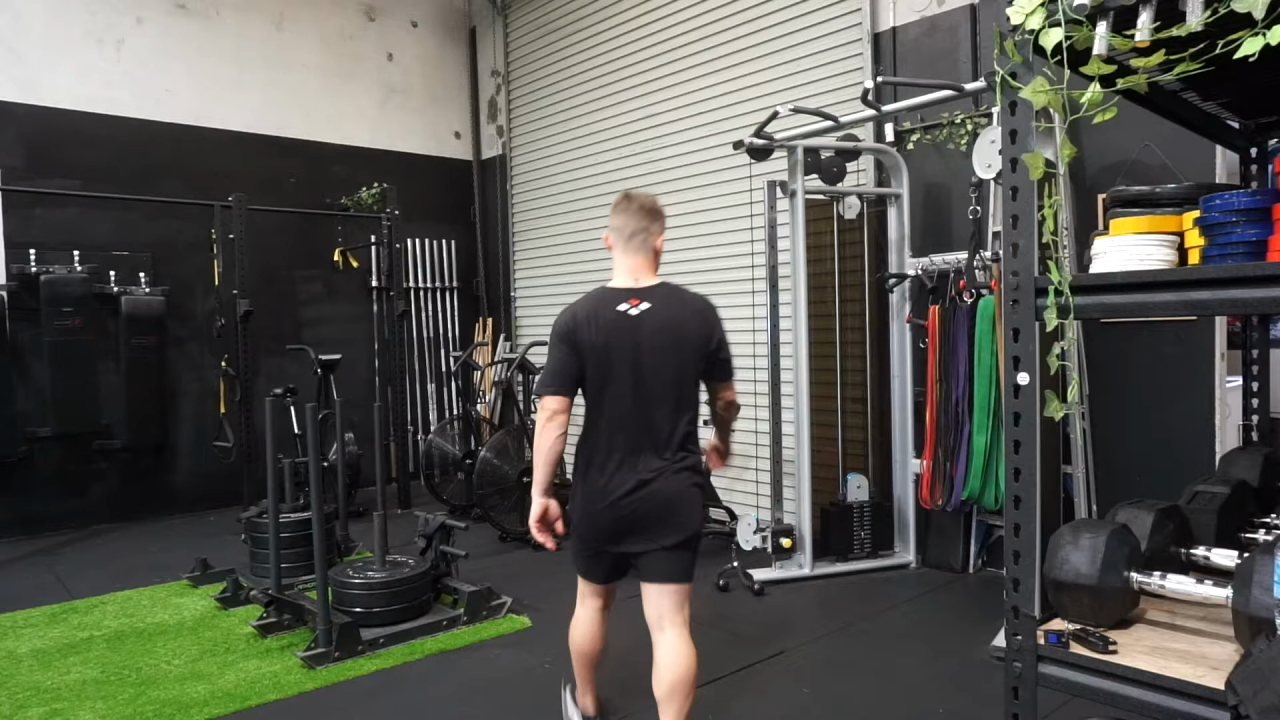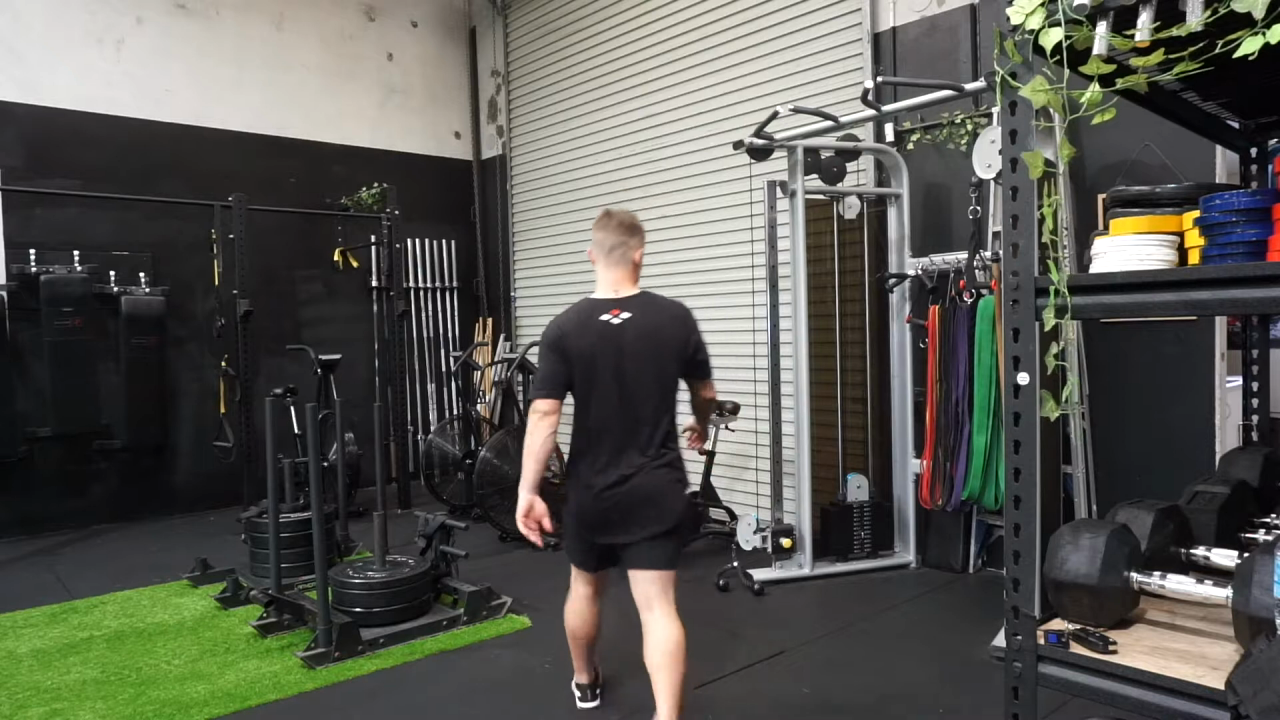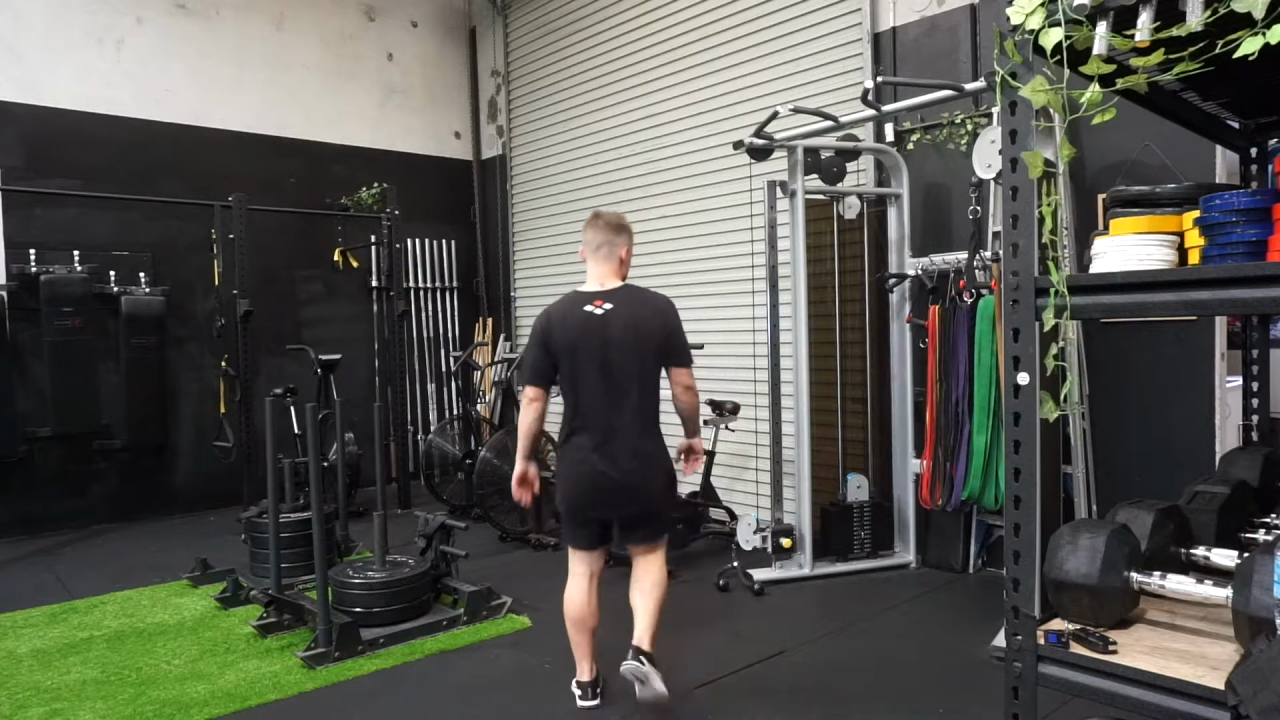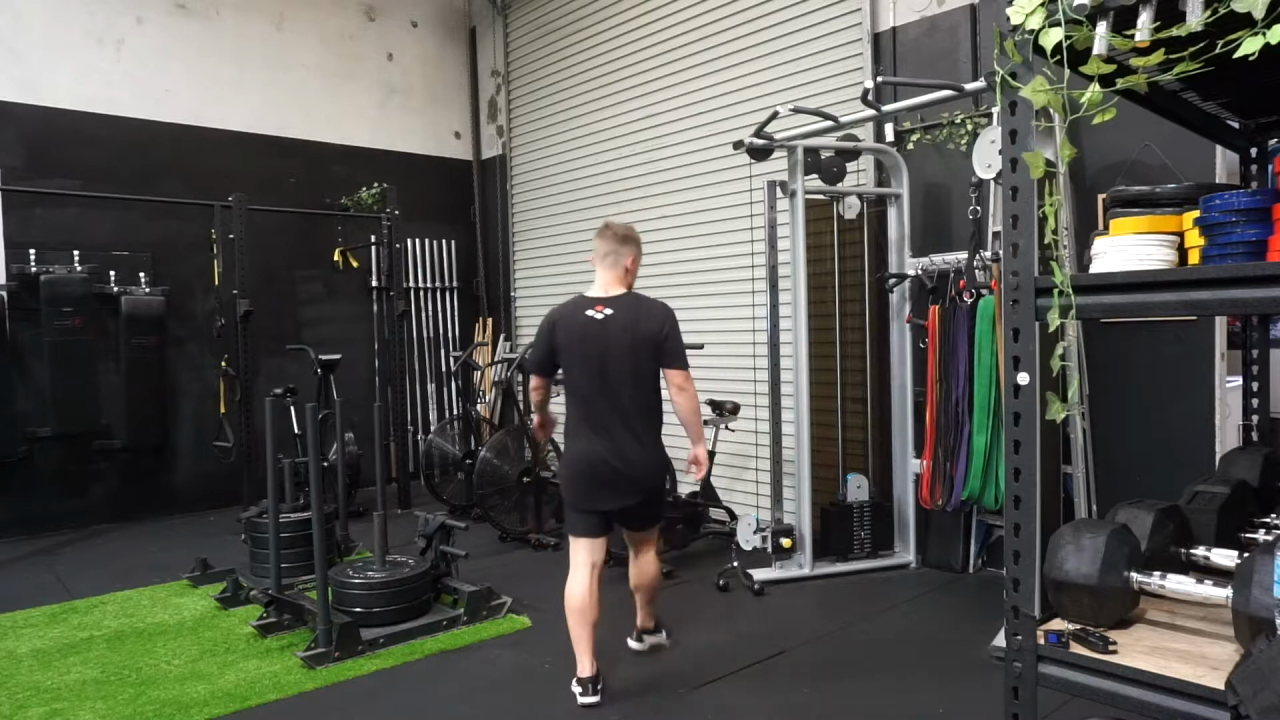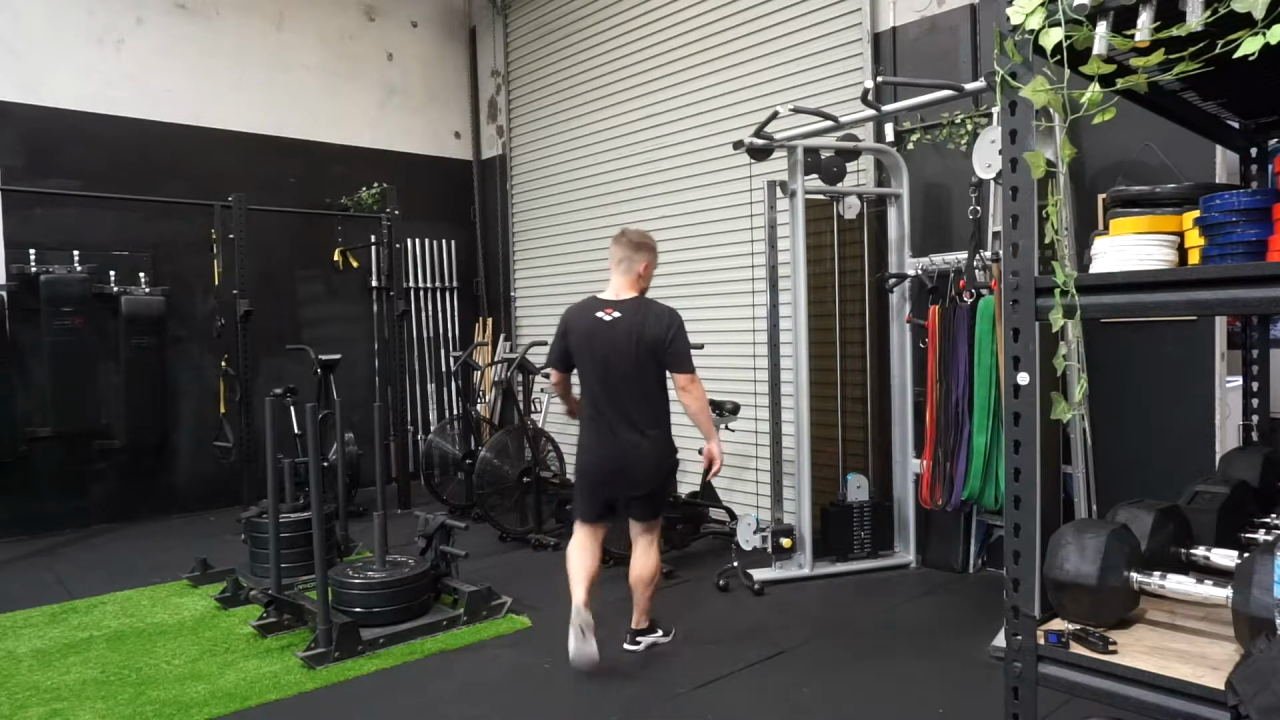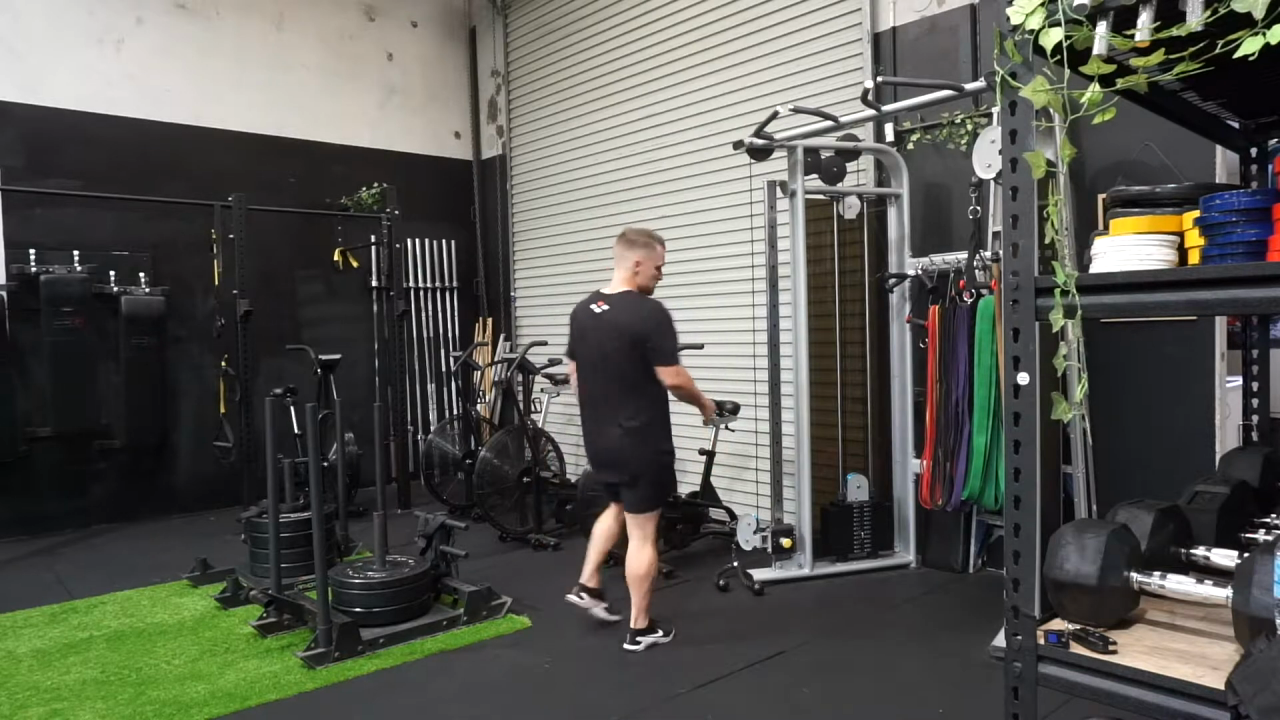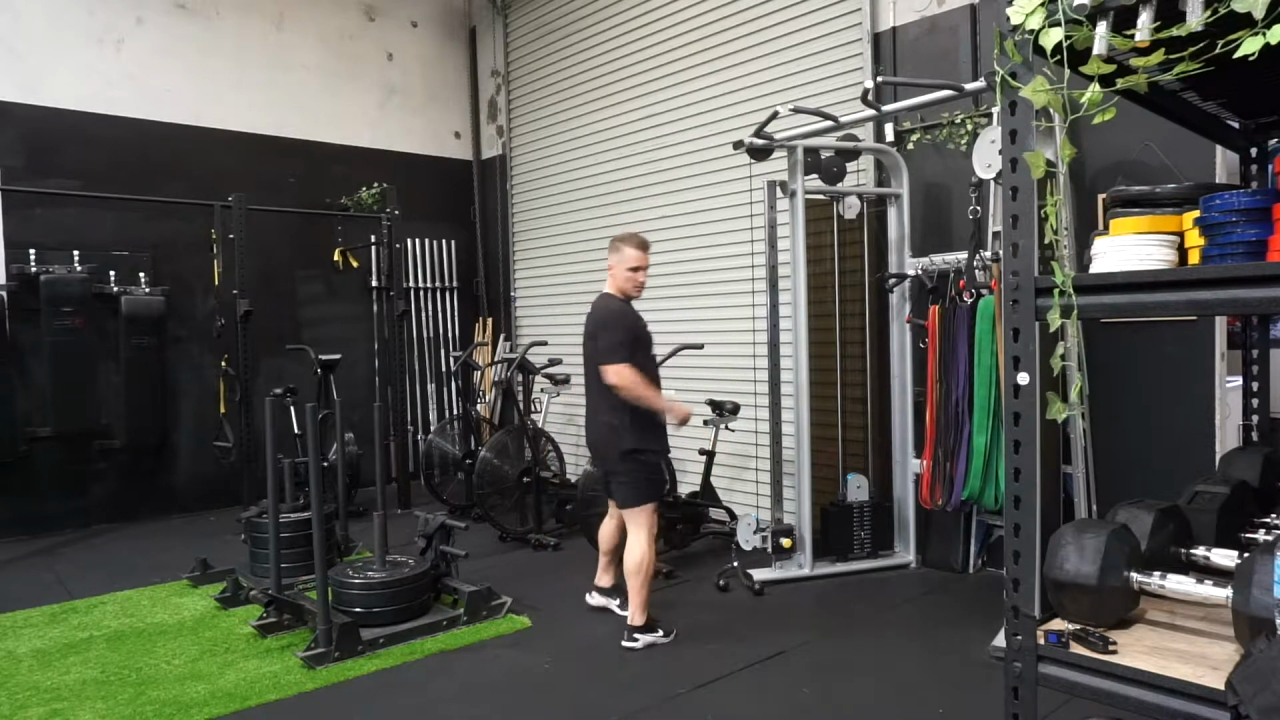
dt=0.2s
person 1, frame 1
left shoulder: (578, 317)
right shoulder: (697, 312)
left elbow: (553, 412)
right elbow: (726, 398)
left wrist: (541, 491)
right wrist: (723, 442)
left hip: (601, 496)
right hip: (674, 496)
left knee: (592, 600)
right knee: (670, 622)
person 1, frame 2
left shoulder: (566, 327)
right shoulder: (675, 318)
left elbow: (544, 415)
right elbow: (705, 394)
left wrist: (529, 490)
right wrist: (700, 426)
left hip: (591, 489)
right hip: (657, 488)
left knee: (585, 584)
right knee: (659, 605)
person 1, frame 3
left shoulder: (554, 318)
right shoulder: (657, 309)
left elbow: (533, 398)
right elbow: (683, 383)
left wrist: (523, 459)
right wrist: (693, 435)
left hip: (582, 468)
right hip: (644, 466)
left knee: (583, 572)
right knee: (649, 557)
left ankle: (586, 679)
right ankle: (642, 652)
person 1, frame 4
left shoulder: (559, 319)
right shoulder: (656, 315)
left elbow: (538, 384)
right elbow: (680, 384)
left wrist: (541, 417)
right wrist: (699, 441)
left hip: (584, 461)
right hip: (643, 459)
left knee: (584, 562)
right knee: (644, 545)
left ankle: (586, 674)
right ankle: (645, 628)
person 1, frame 5
left shoulder: (574, 317)
right shoulder: (661, 319)
left elbow: (557, 378)
right elbow: (687, 387)
left wrist: (572, 405)
right wrist: (711, 437)
left hip: (595, 453)
right hip: (648, 454)
left knee: (587, 532)
right knee: (646, 538)
left ankle: (581, 616)
right ankle: (640, 627)
person 1, frame 6
left shoulder: (584, 310)
right shoulder: (648, 312)
left elbow: (574, 370)
right elbow: (672, 377)
right wrist: (702, 402)
left hip: (599, 437)
right hip: (640, 442)
left knee: (619, 509)
right knee: (642, 534)
left ankle: (587, 583)
right ankle: (640, 627)
person 1, frame 7
left shoulder: (618, 310)
right shoulder: (612, 313)
right elbow: (617, 375)
right wrist: (667, 407)
left hip: (615, 436)
right hip: (627, 438)
left knee: (622, 512)
right knee: (643, 527)
left ankle: (603, 586)
right ankle: (639, 625)
